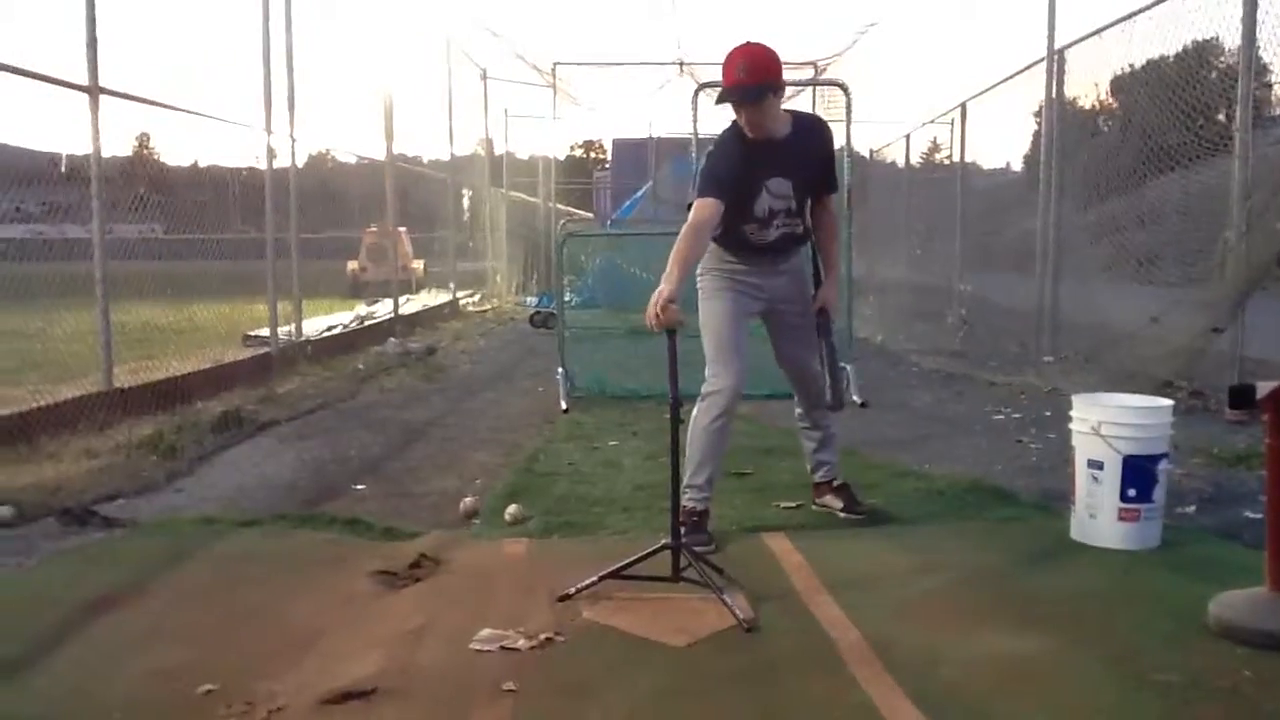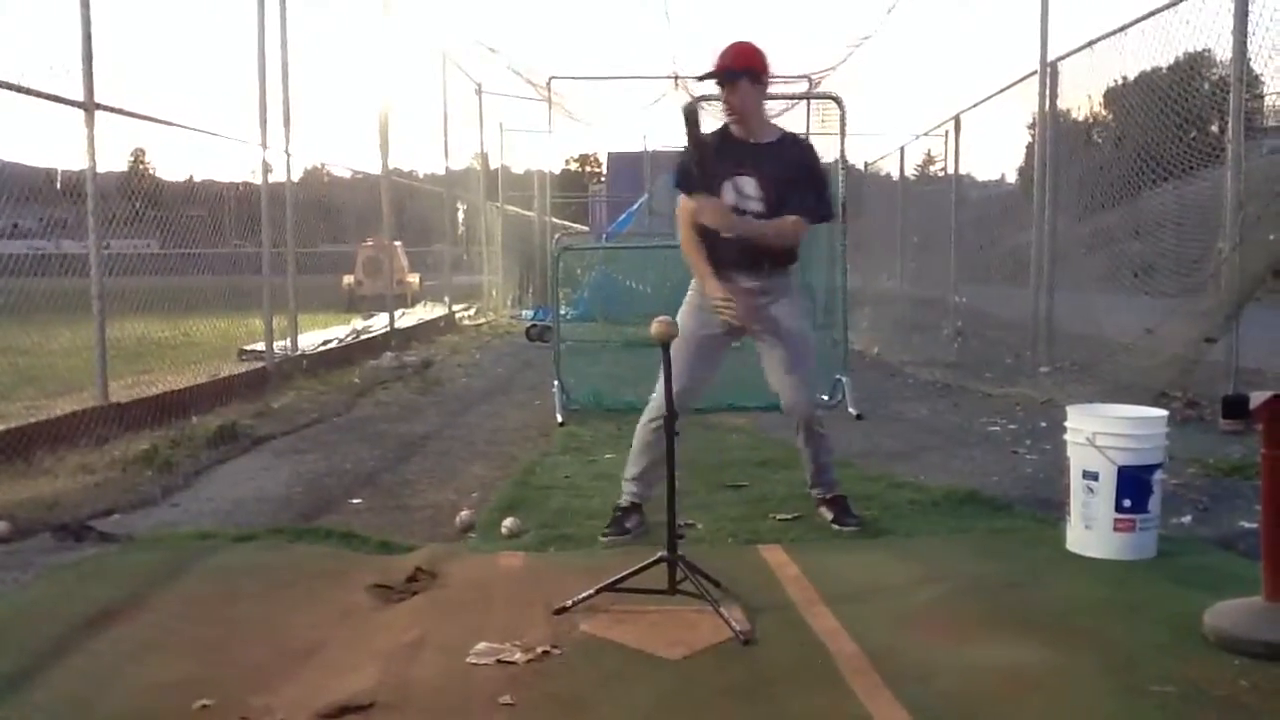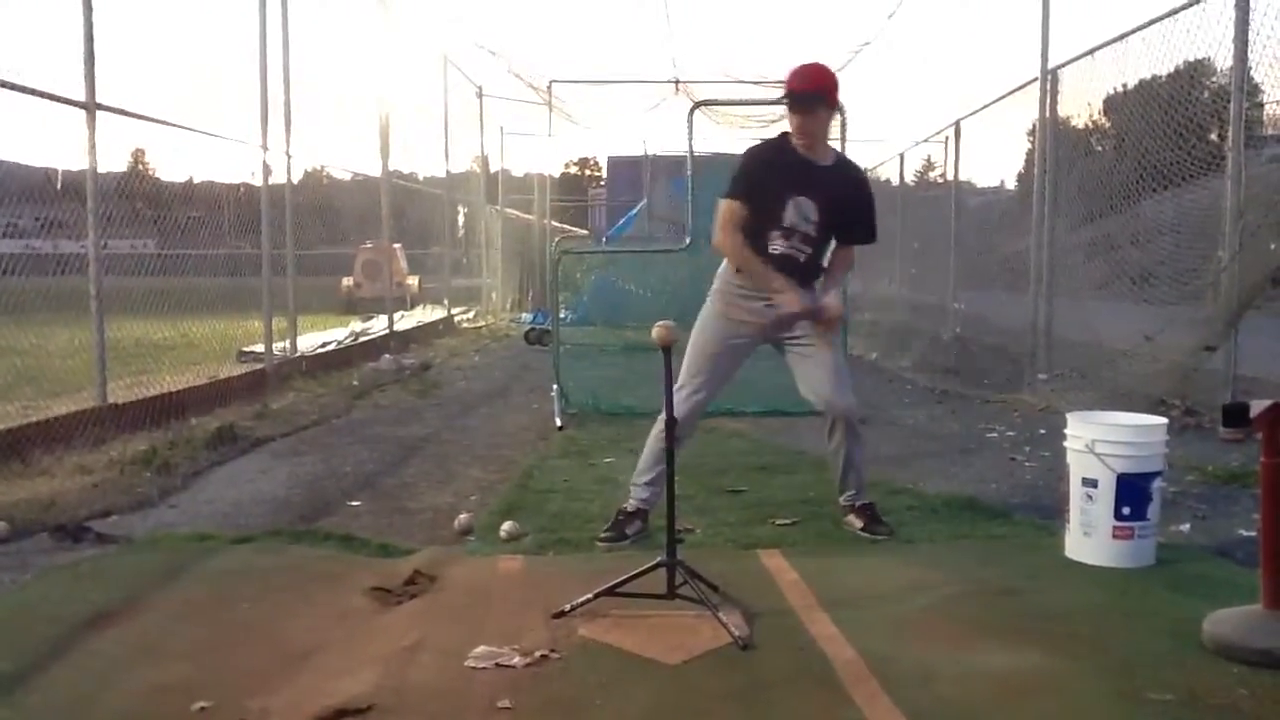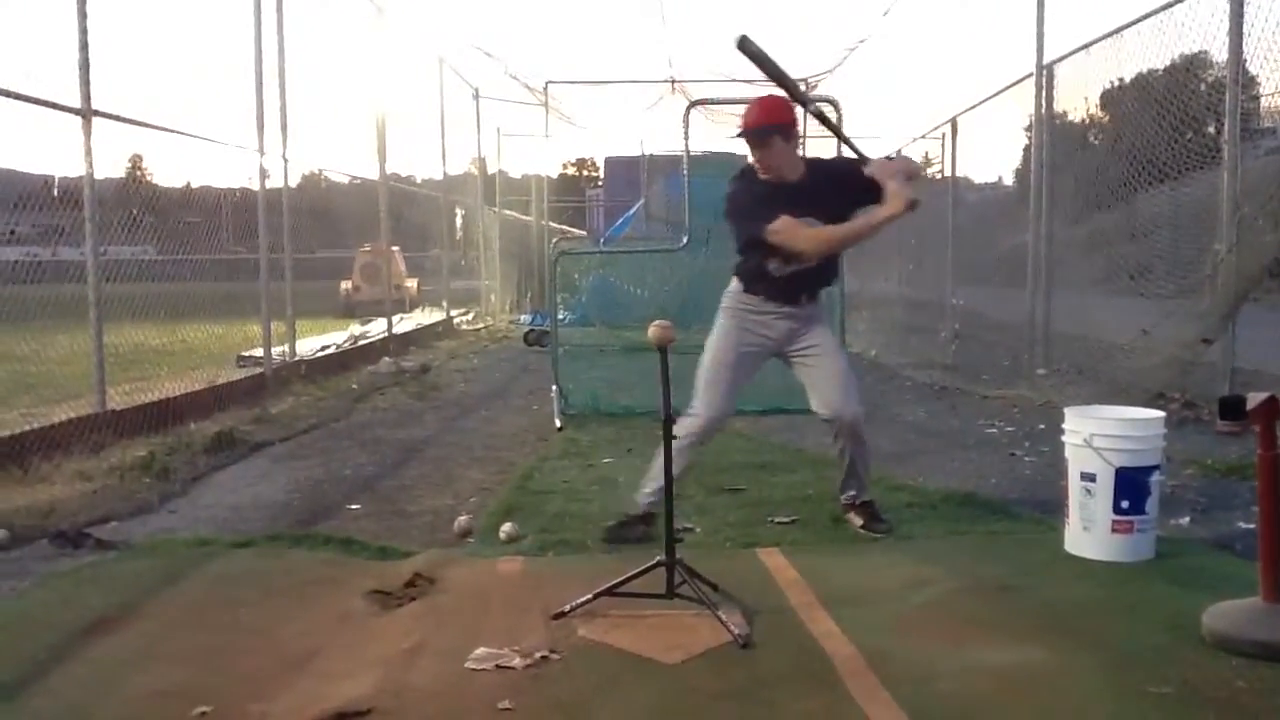
dt=1s
person 1, frame 1
left shoulder: (814, 135)
right shoulder: (727, 152)
left elbow: (824, 208)
right elbow: (701, 222)
left wrist: (830, 279)
right wrist: (670, 282)
left hip: (790, 268)
right hip: (729, 271)
left knee: (812, 379)
right knee: (725, 385)
left ankle: (825, 480)
right ankle: (693, 506)
person 1, frame 2
left shoulder: (796, 155)
right shoulder: (702, 153)
left elbow: (795, 232)
right elbow: (689, 230)
left wrist: (735, 221)
right wrist: (713, 288)
left hip: (774, 290)
right hip: (713, 288)
left knee: (801, 402)
right knee: (667, 398)
left ankle: (826, 492)
right ankle: (632, 502)
person 1, frame 3
left shoulder: (851, 182)
right shoulder: (763, 160)
left elbow: (844, 253)
right elbow: (725, 237)
left wrist: (832, 297)
right wrist: (781, 290)
left hip: (803, 303)
right hip: (738, 293)
left knee: (841, 402)
right knee: (686, 403)
left ankle: (854, 502)
right ankle: (638, 505)
person 1, frame 4
left shoulder: (832, 174)
right shoulder: (744, 194)
left elbow: (904, 169)
right elbow: (809, 245)
left wrist: (889, 173)
right wrist: (885, 212)
left hip: (805, 314)
right hip: (745, 311)
left knee: (846, 413)
right knee: (706, 415)
left ankle: (856, 498)
right ankle: (646, 508)
